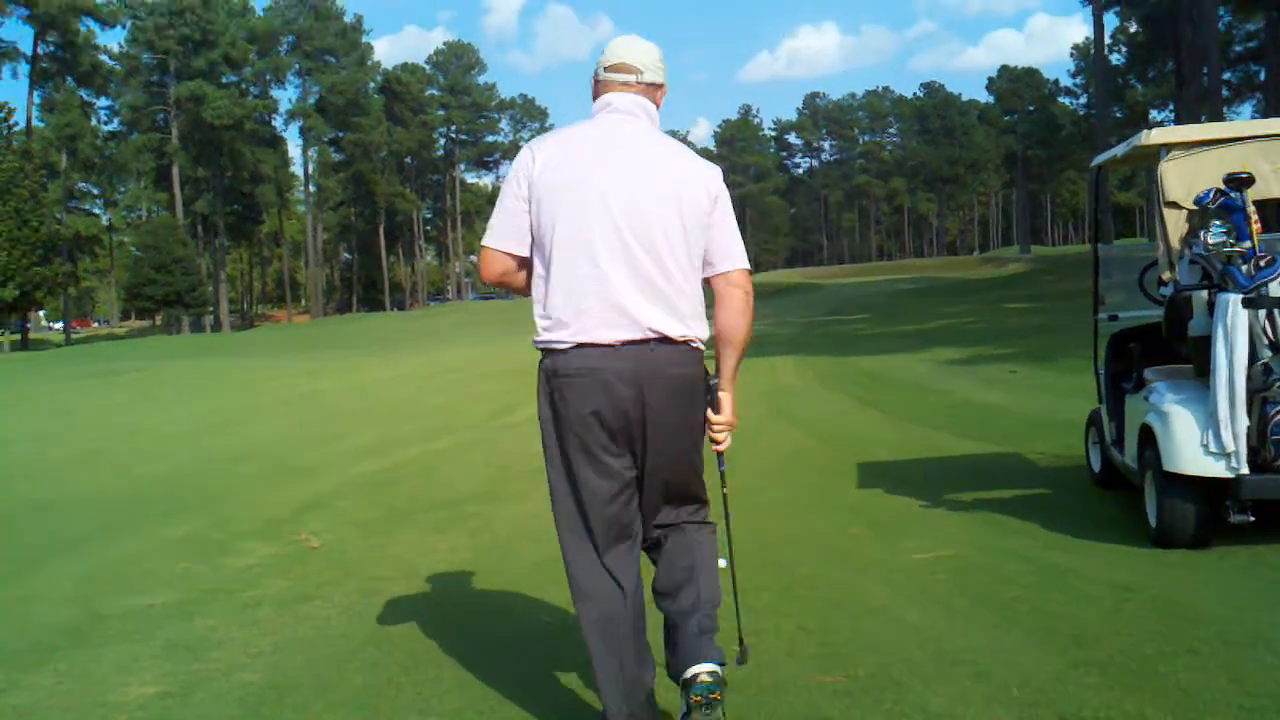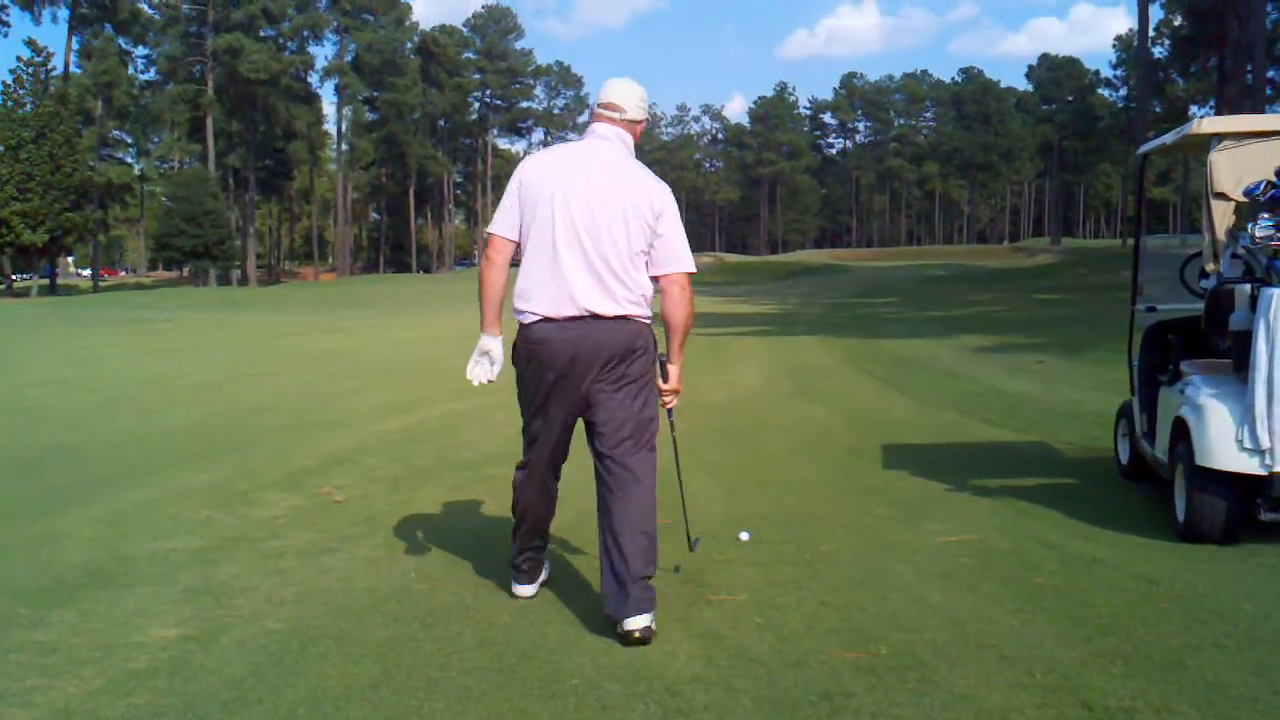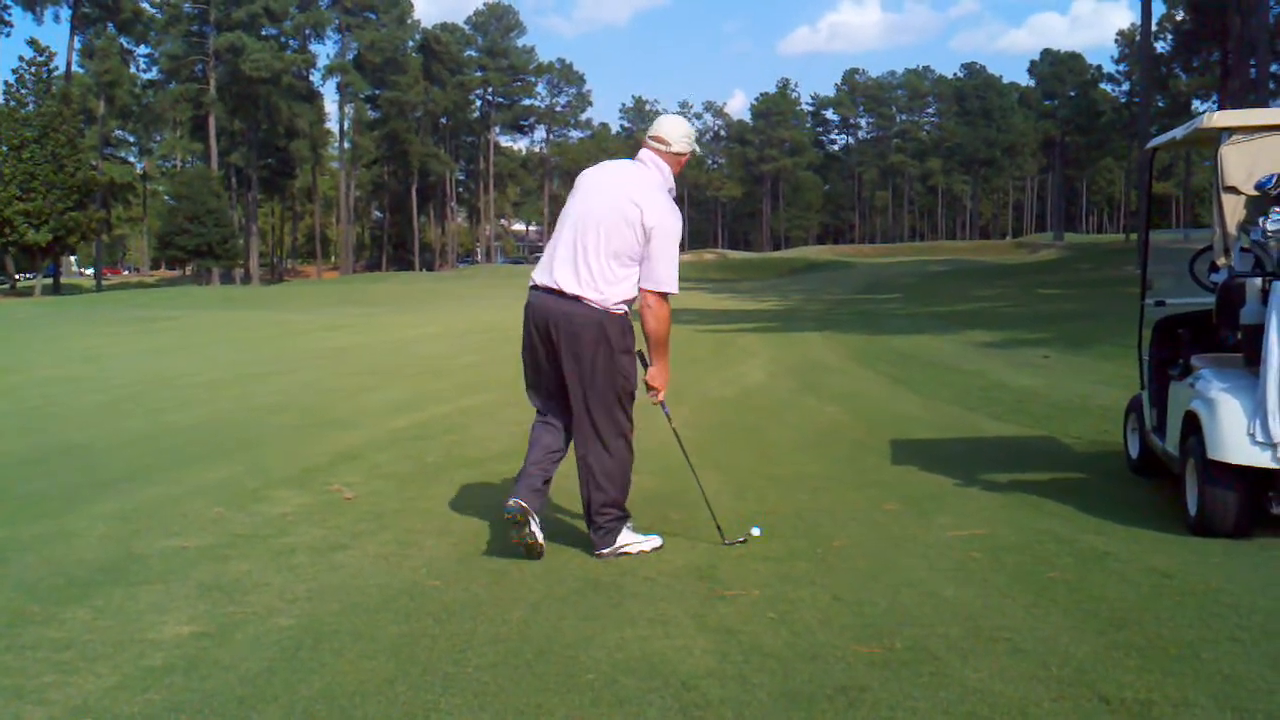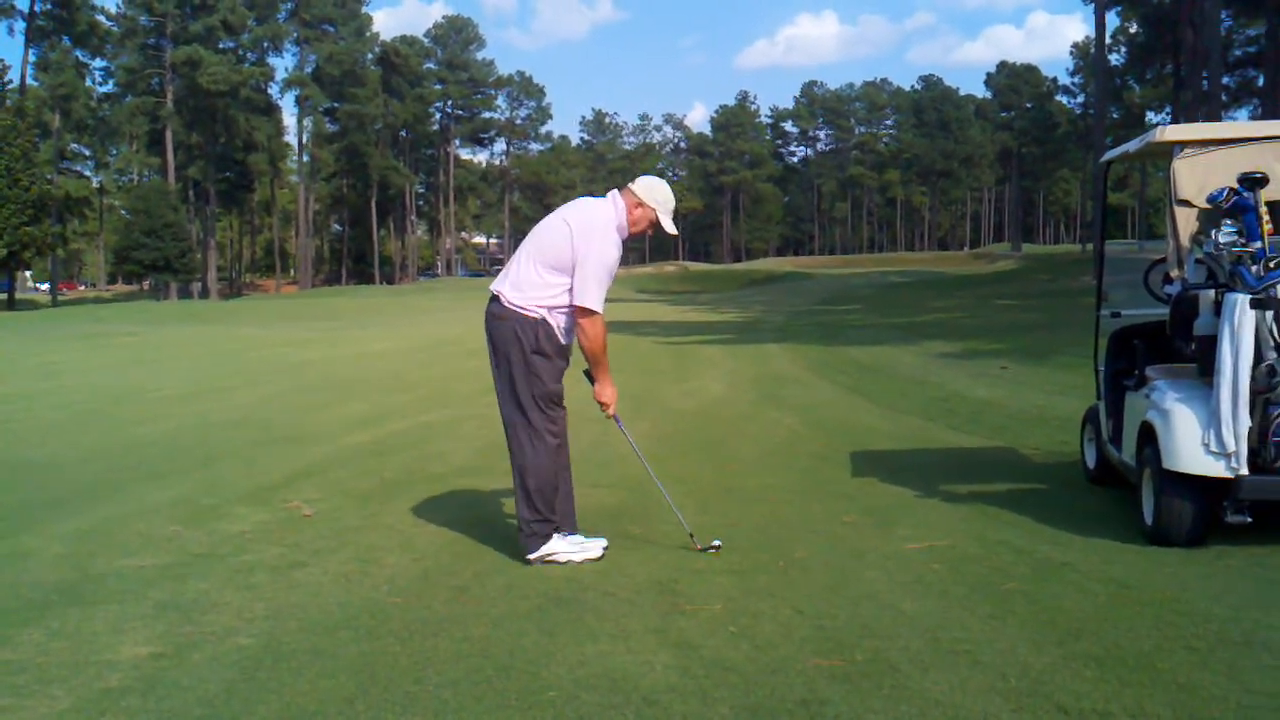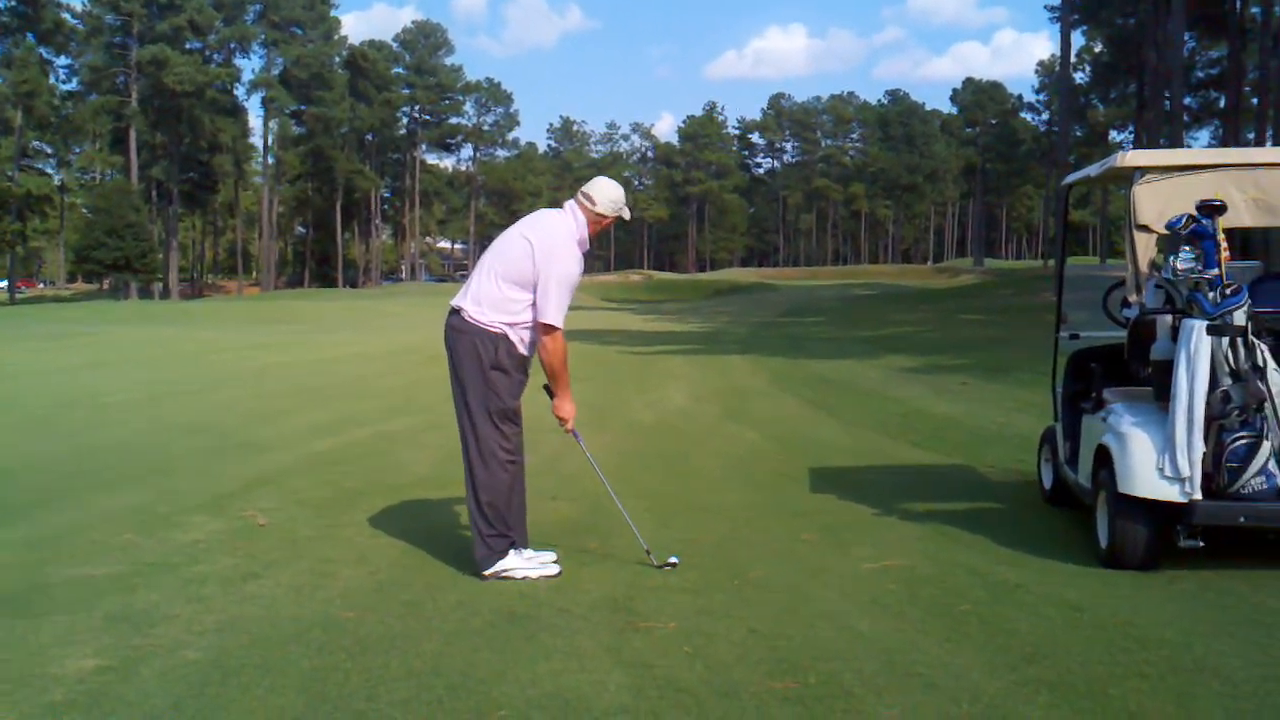
dt=1s
person 1, frame 1
left shoulder: (541, 156)
right shoulder: (696, 169)
left elbow: (496, 269)
right elbow: (735, 288)
right wrist: (726, 390)
left hip: (580, 372)
right hip: (674, 367)
left knee: (599, 546)
right knee: (678, 521)
right ankle: (699, 659)
person 1, frame 2
left shoulder: (536, 166)
right shoulder: (652, 187)
left elbow: (496, 255)
right elbow: (676, 286)
left wrist: (490, 334)
right wrist: (675, 362)
left hip: (544, 336)
right hip: (621, 340)
left knee: (540, 458)
right knee: (628, 467)
left ankle: (526, 568)
right ankle: (632, 603)
person 1, frame 3
left shoulder: (597, 172)
right shoulder: (663, 209)
right elbow: (653, 299)
right wrist: (659, 363)
left hip: (542, 302)
right hip: (594, 319)
left knee: (553, 415)
right knee: (605, 428)
left ankle: (526, 497)
right ankle: (609, 533)
person 1, frame 4
left shoulder: (590, 209)
right shoulder: (604, 235)
right elbow: (587, 317)
right wrist: (603, 380)
left hip: (517, 317)
right hip: (525, 326)
left knee: (547, 428)
right knee: (541, 430)
left ankle: (556, 528)
right ankle: (541, 539)
person 1, frame 5
left shoulder: (548, 219)
right shoulder: (564, 251)
right elbow: (549, 333)
right wrist: (563, 395)
left hip: (478, 331)
right hip: (487, 340)
left knee: (503, 446)
right knee: (496, 447)
left ankle: (507, 545)
right ankle: (498, 555)
